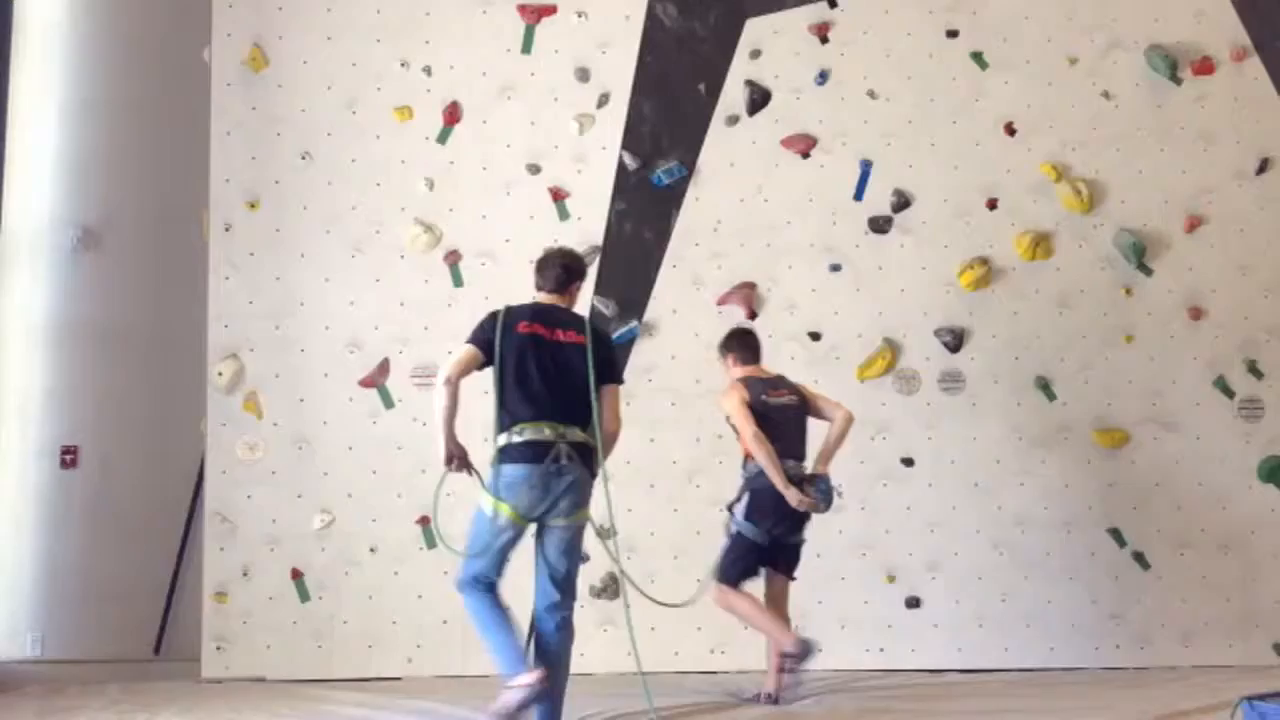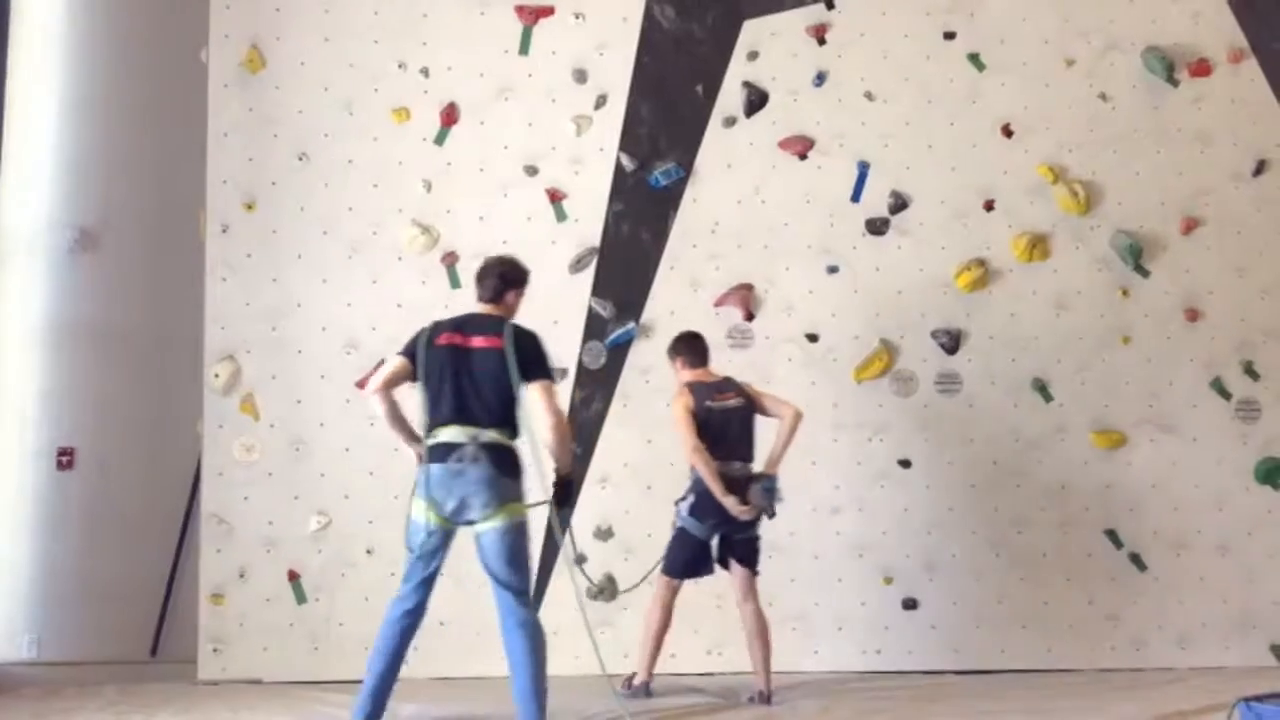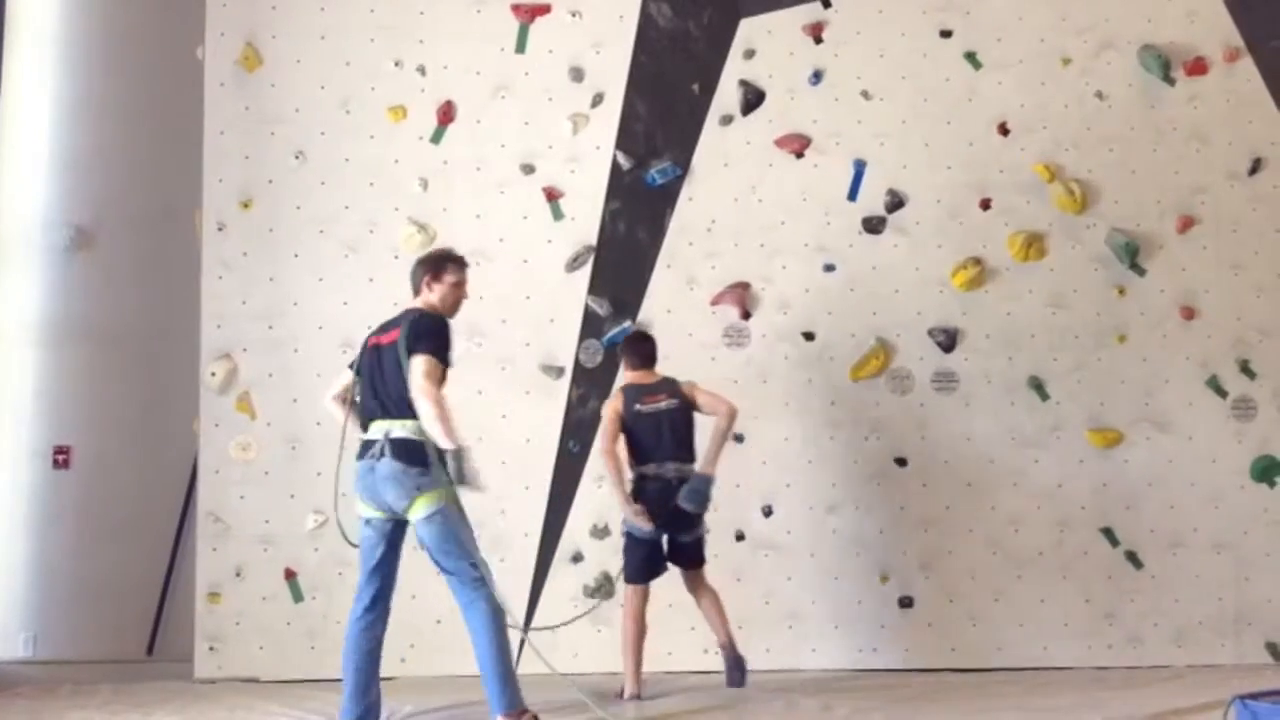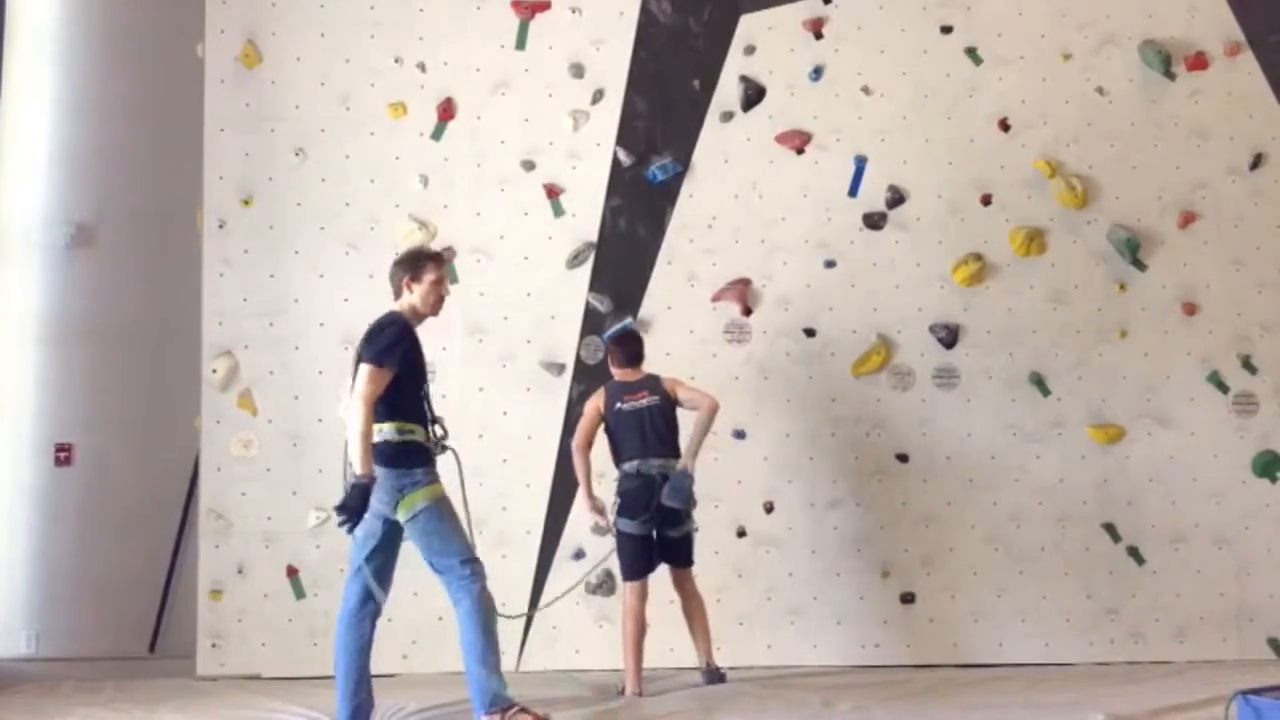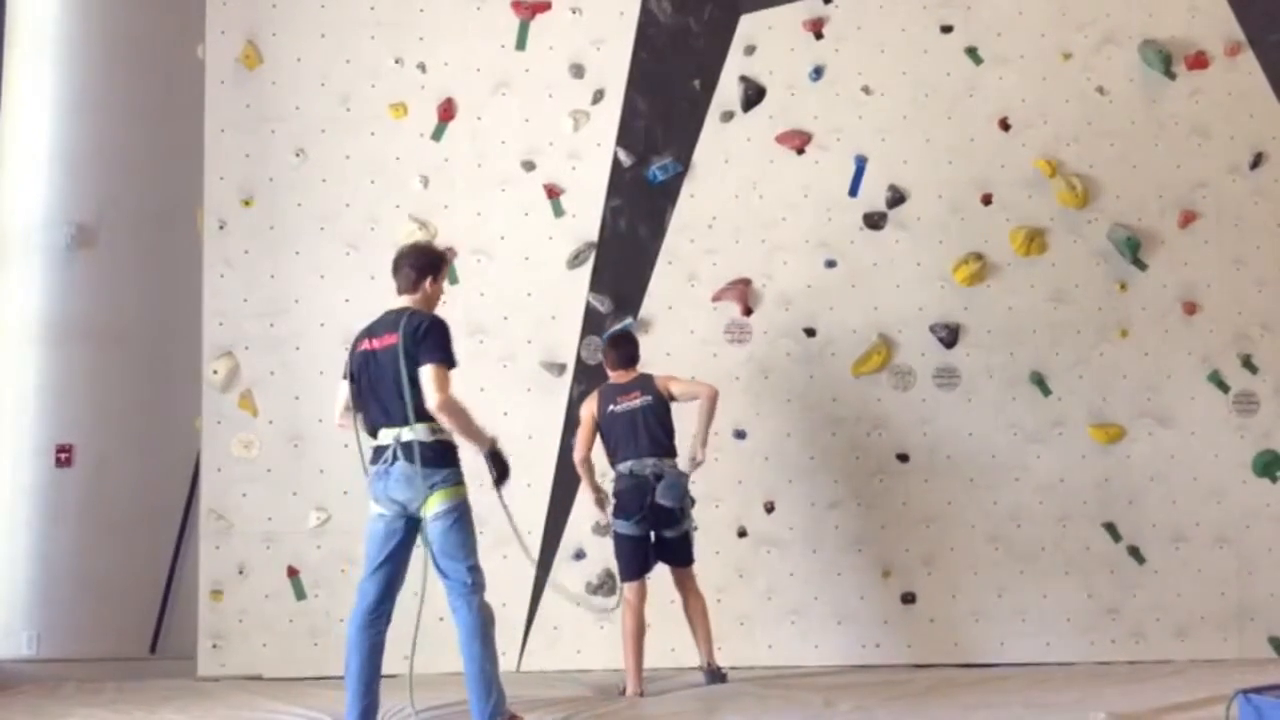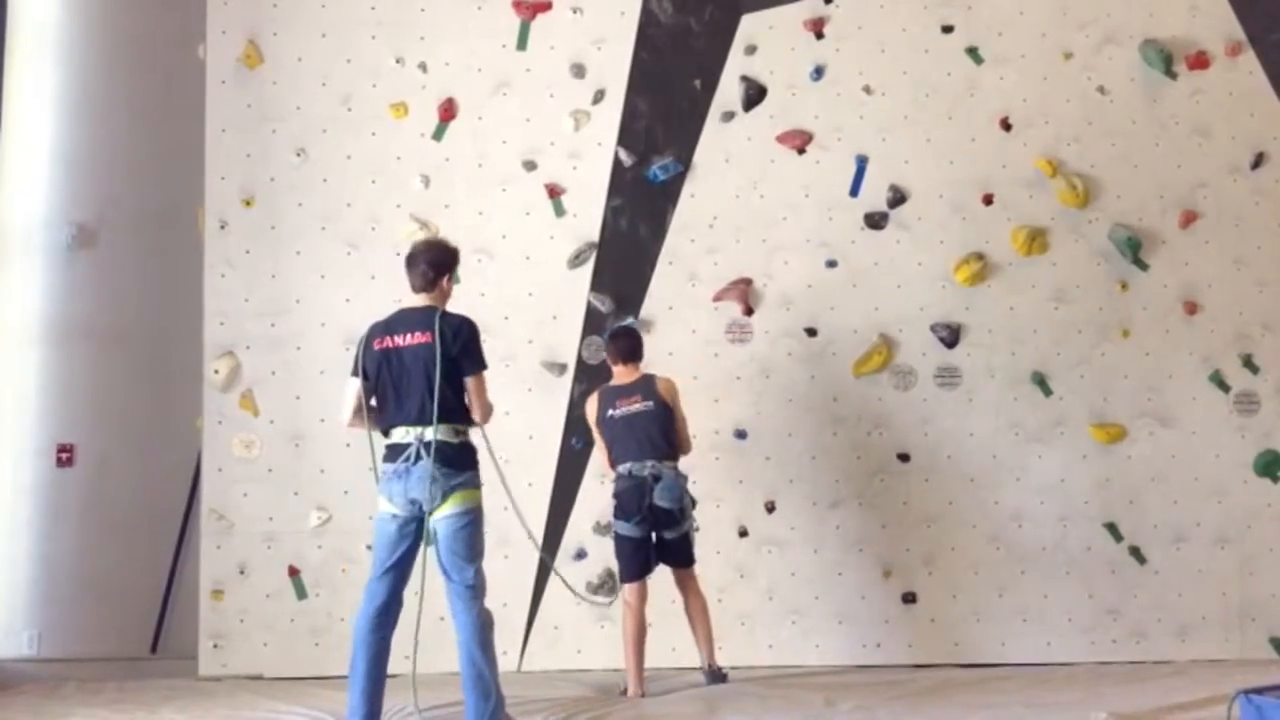
dt=0.4s
person 1, frame 1
left shoulder: (505, 321)
right shoulder: (595, 338)
left elbow: (449, 378)
right elbow: (611, 425)
left wrist: (448, 440)
left hip: (519, 467)
right hip: (574, 472)
left knee: (475, 582)
right knee: (556, 603)
left ankle: (522, 672)
person 1, frame 2
left shoulder: (435, 333)
right shoulder: (521, 340)
left elbow: (377, 387)
right elbow: (552, 416)
left wrist: (412, 441)
right wrist: (563, 470)
left hip: (437, 473)
right hip: (492, 475)
left knee: (410, 598)
right knee: (516, 605)
person 1, frame 3
left shoulder: (380, 334)
right shoulder: (429, 325)
left elbow: (335, 398)
right elbow: (424, 388)
right wrist: (454, 449)
left hip: (371, 469)
right hip: (411, 467)
left knee: (370, 599)
right knee: (473, 583)
person 1, frame 4
left shoulder: (382, 332)
right shoulder: (395, 329)
left elbow: (354, 406)
right elbow: (362, 400)
right wrist: (363, 475)
left hip: (381, 473)
right hip: (402, 470)
left knee: (361, 596)
right knee: (466, 578)
person 1, frame 5
left shoulder: (365, 337)
right shoulder: (427, 326)
left elbow: (343, 414)
right elbow: (439, 400)
right wrist: (488, 445)
left hip: (383, 471)
right hip: (430, 469)
left knee: (373, 595)
right knee: (465, 590)
person 1, frame 6
left shoulder: (376, 335)
right shoulder: (457, 328)
left elbow: (352, 415)
right elbow: (480, 412)
right wrist: (465, 410)
left hip: (396, 472)
right hip: (448, 469)
left knee: (380, 594)
right knee: (465, 594)
person 2, frame 1
left shoulder: (734, 392)
right shoulder: (791, 388)
left elbow: (754, 438)
right elbow: (843, 416)
left wrist: (785, 491)
right wrist: (820, 467)
left hip: (761, 495)
right hip: (796, 499)
left knee: (726, 590)
right knee: (775, 597)
left ankle: (791, 642)
right ankle: (773, 687)
person 2, frame 2
left shoulder: (683, 396)
right shoulder: (741, 389)
left elbow: (693, 447)
right elbow: (792, 414)
left wrist: (723, 496)
right wrist: (771, 467)
left hip: (705, 497)
right hip: (744, 495)
left knee: (666, 587)
right knee: (747, 597)
left ankle: (642, 678)
right ankle: (763, 687)
person 2, frame 3
left shoulder: (618, 400)
right shoulder: (682, 389)
left elbow: (608, 448)
right elbow: (728, 410)
left wrist: (626, 501)
right wrist: (709, 463)
left hip: (648, 495)
right hip: (686, 494)
left knee: (635, 595)
right knee: (697, 580)
left ankle: (631, 687)
right ankle: (729, 648)
person 2, frame 4
left shoulder: (601, 397)
right shoulder: (665, 385)
left elbow: (579, 445)
right elbow: (709, 404)
left wrist: (587, 494)
right wrist: (689, 456)
left hip: (633, 492)
right hip: (672, 488)
left knee: (634, 593)
right knee: (684, 581)
left ankle: (633, 684)
right ankle: (708, 665)
person 2, frame 5
left shoulder: (594, 401)
right shoulder: (658, 383)
left elbow: (581, 457)
right elbow: (709, 392)
left wrist: (595, 491)
right wrist: (700, 444)
left hip: (629, 493)
right hip: (668, 488)
left knee: (633, 593)
right knee: (686, 580)
left ankle: (633, 684)
right ankle: (710, 665)
person 2, frame 6
left shoulder: (596, 402)
right shoulder: (663, 386)
left elbow: (609, 460)
right elbow: (684, 446)
left hip: (629, 494)
right hip: (669, 490)
left knee: (633, 595)
right knee: (687, 581)
left ankle: (635, 685)
right ankle: (710, 666)
